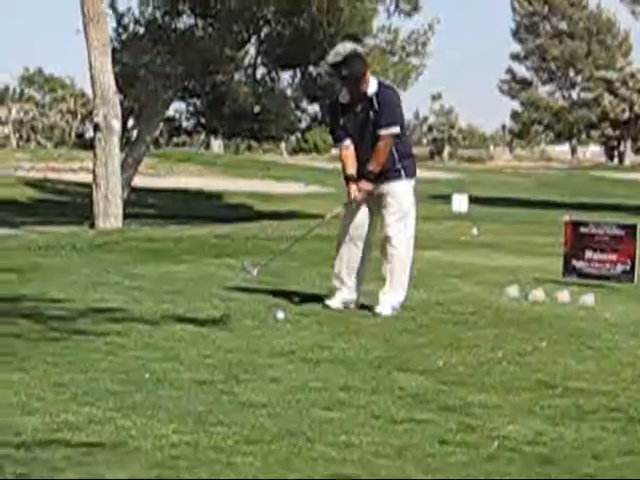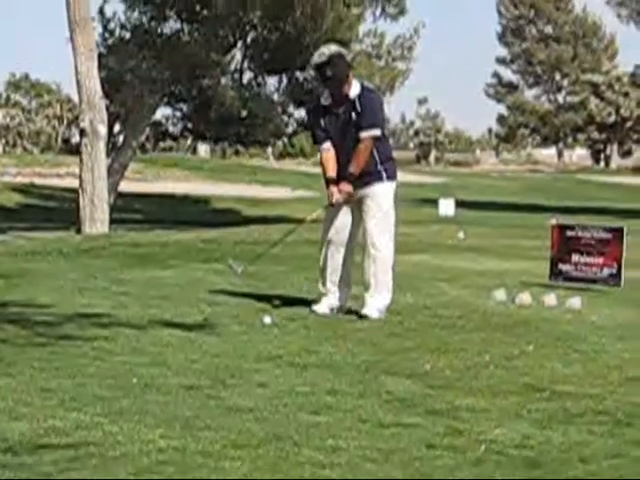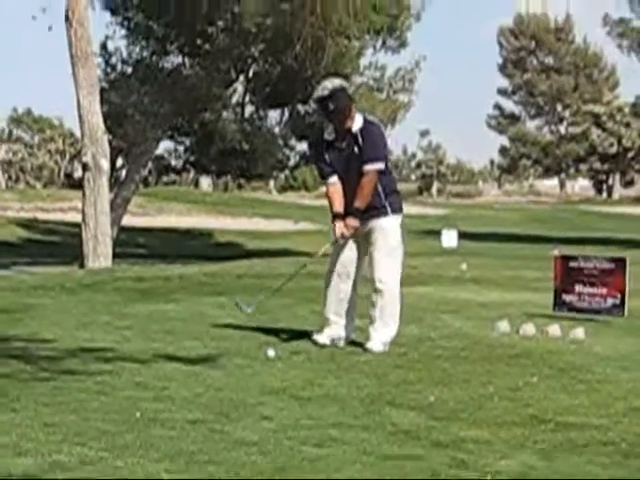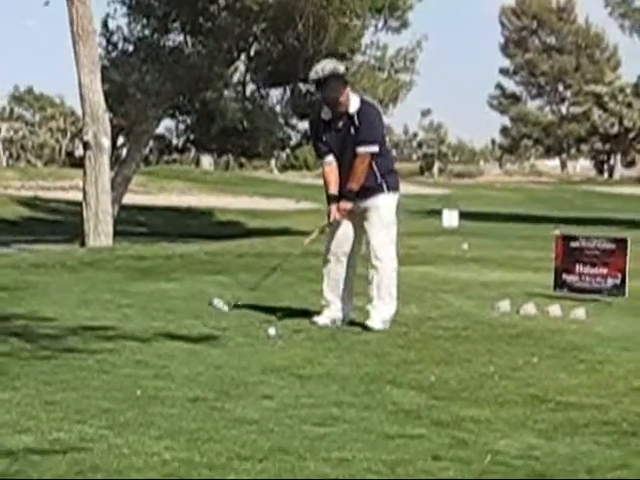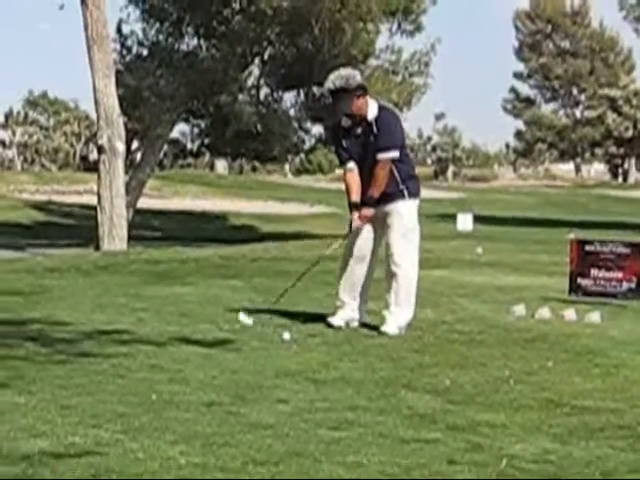
dt=0.3s
person 1, frame 1
left shoulder: (386, 95)
right shoulder: (337, 106)
left elbow: (386, 141)
right elbow: (345, 146)
left wrist: (369, 177)
right wrist: (352, 181)
left hip: (395, 176)
right hip: (362, 180)
left knee: (396, 238)
right knee: (351, 235)
left ankle: (391, 299)
right ankle: (346, 292)
person 1, frame 2
left shoulder: (368, 98)
right shoulder: (318, 110)
left elbow: (367, 142)
right elbow: (326, 149)
left wrist: (348, 179)
right wrist: (331, 183)
left hip: (376, 180)
right hip: (343, 183)
left knee: (377, 240)
right knee: (334, 240)
left ankle: (377, 301)
right ankle: (333, 297)
person 1, frame 3
left shoulder: (370, 131)
right shoulder: (322, 144)
left elbow: (370, 176)
right elbow: (332, 183)
left wrist: (355, 214)
right wrist: (339, 218)
left hip: (382, 212)
right hip: (350, 216)
left knee: (384, 275)
right knee: (339, 272)
left ankle: (382, 335)
right ankle: (337, 329)
person 1, frame 4
left shoulder: (367, 112)
right shoulder: (319, 122)
left elbow: (364, 158)
right elbow: (328, 163)
left wrist: (347, 196)
right wrist: (333, 199)
left hip: (379, 192)
right hip: (346, 197)
left knee: (381, 251)
right knee: (336, 252)
left ankle: (381, 313)
right ankle: (336, 309)
person 1, frame 5
left shoulder: (386, 118)
right shoulder: (340, 128)
left elbow: (384, 165)
right elbow: (350, 169)
left wrist: (369, 203)
right wrist: (355, 206)
left hip: (400, 197)
right hip: (367, 202)
left knee: (400, 258)
right knee: (356, 254)
left ankle: (397, 318)
right ankle: (349, 311)
